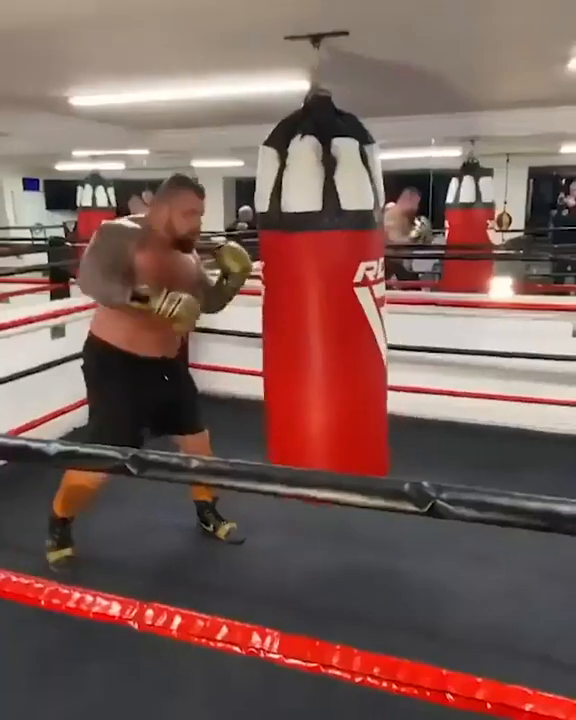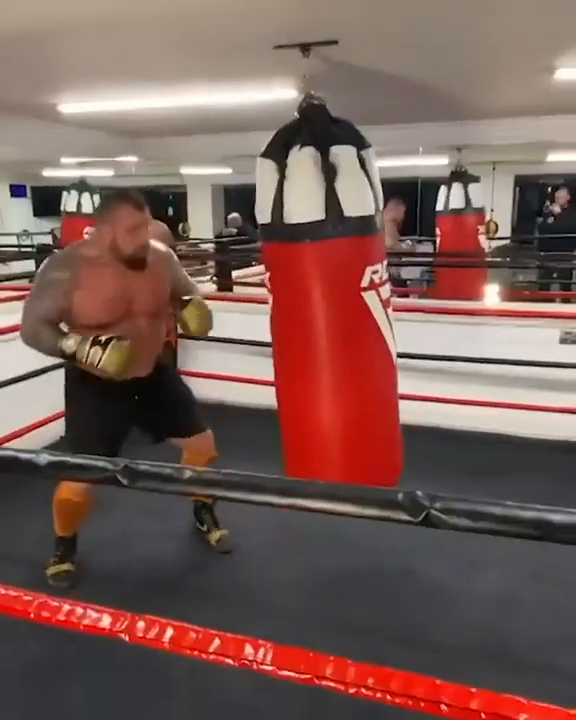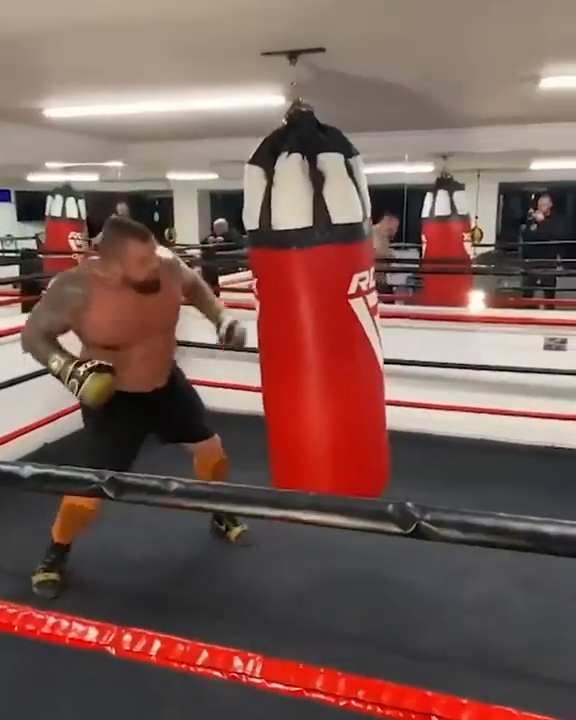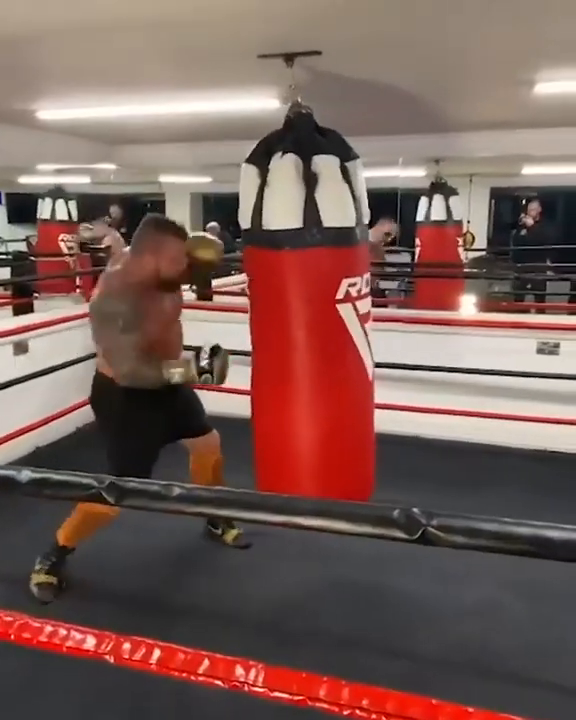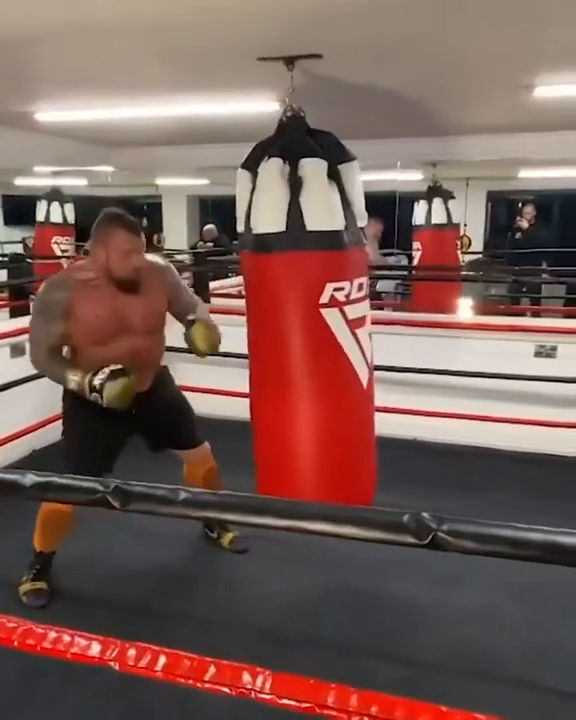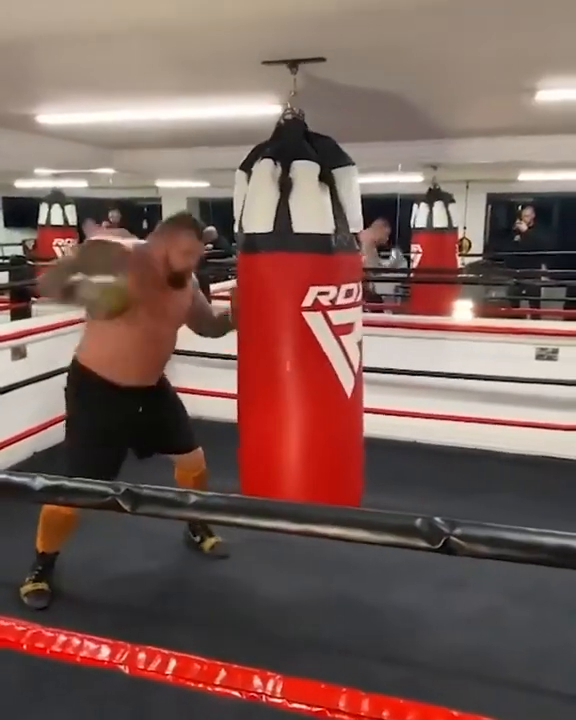
dt=0.3s
person 1, frame 1
left shoulder: (185, 254)
right shoulder: (120, 235)
left elbow: (210, 302)
right elbow: (93, 279)
left wrist: (232, 277)
right wrist: (156, 301)
left hip: (166, 363)
right hip: (116, 362)
left knee: (198, 443)
left ankle: (207, 513)
right ankle: (60, 525)
person 1, frame 2
left shoulder: (161, 257)
right shoulder: (65, 268)
left elbow: (185, 296)
right elbow: (34, 328)
left wrist: (195, 312)
right wrist: (87, 346)
left hip: (154, 374)
right hip: (95, 386)
left knee: (202, 443)
right knee: (80, 476)
left ankle: (205, 516)
right ankle: (64, 546)
person 1, frame 3
left shoulder: (166, 265)
right shoulder: (76, 288)
left elbow: (195, 287)
right elbow: (34, 336)
left wrist: (223, 319)
right wrist: (71, 370)
left hip: (166, 383)
right hip: (109, 396)
left knee: (211, 446)
left ankle: (221, 516)
right ankle: (55, 555)
person 1, frame 4
left shoulder: (155, 262)
right shoulder: (118, 296)
left elbow: (188, 270)
right elbow: (126, 370)
left wrist: (200, 256)
right wrist: (188, 369)
left hip: (166, 384)
right hip: (126, 395)
left knee: (208, 442)
left ankle: (216, 520)
right ankle: (53, 556)
person 1, frame 5
left shoulder: (157, 272)
right shoulder: (62, 291)
left elbow: (191, 307)
right elbow: (43, 356)
left wrist: (199, 324)
right wrist: (89, 382)
left hip: (152, 386)
right hip: (93, 400)
left knee: (199, 454)
left ankle: (213, 524)
right ankle: (39, 564)
person 1, frame 6
left shoulder: (186, 283)
right shoulder: (114, 254)
left elbow: (208, 326)
right elbow: (51, 282)
left wrist: (234, 316)
right wrist: (87, 287)
left hip: (150, 389)
right hip: (97, 390)
left knee: (192, 460)
left ankle: (196, 529)
right ankle: (42, 566)
